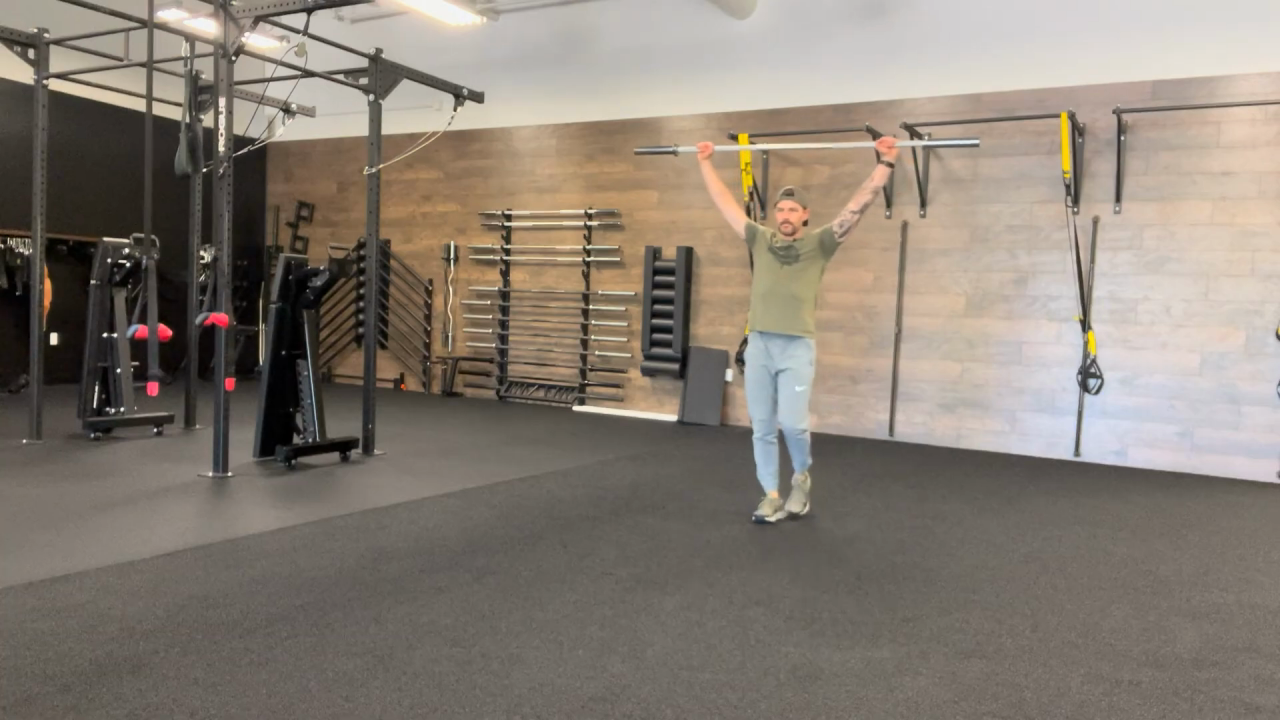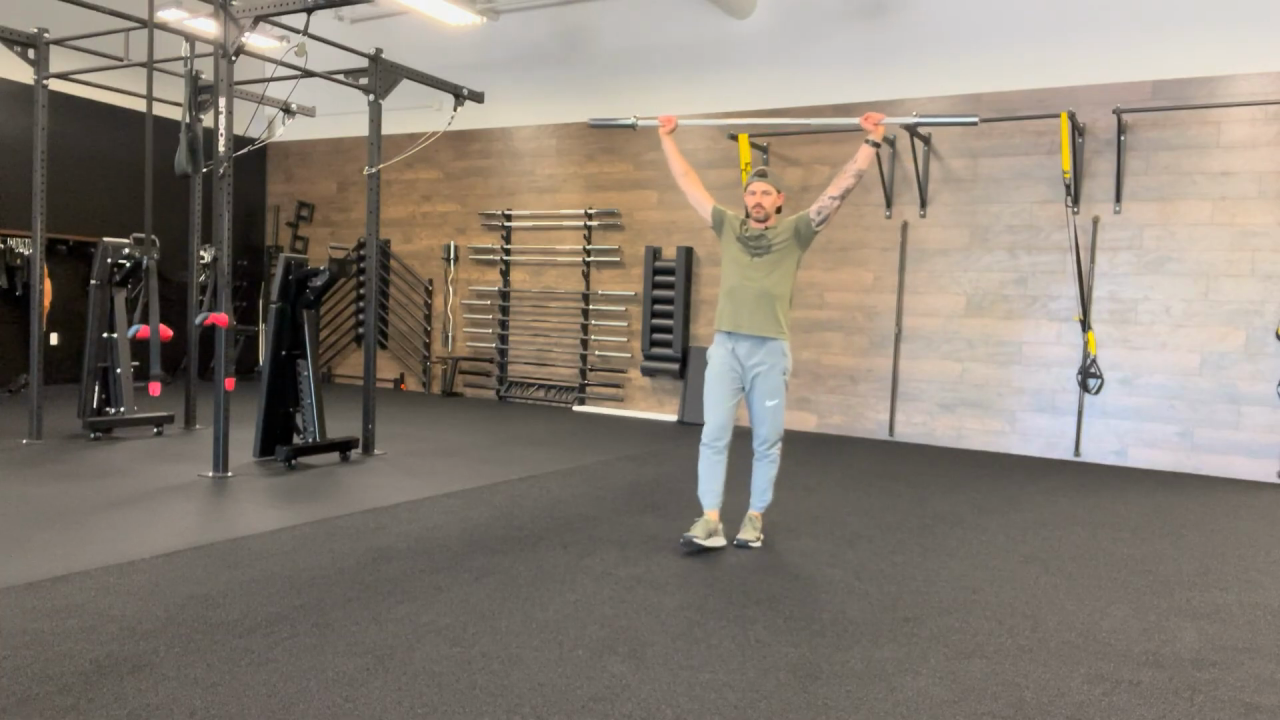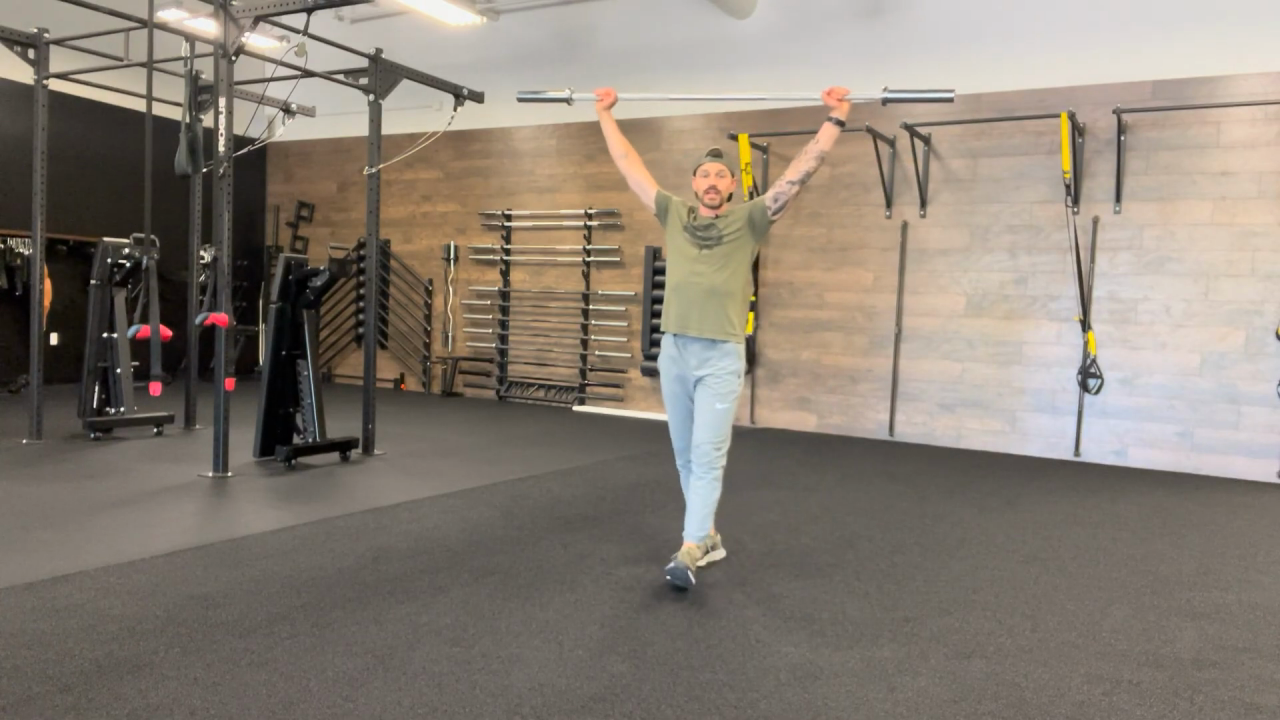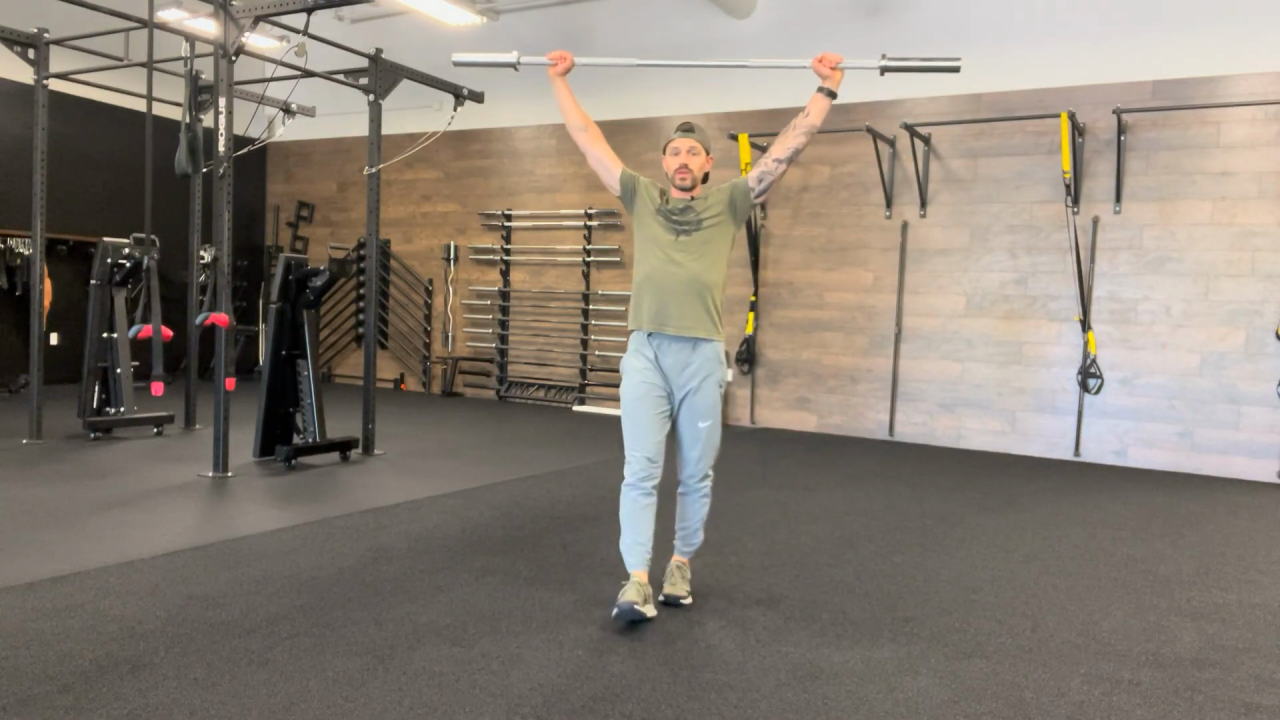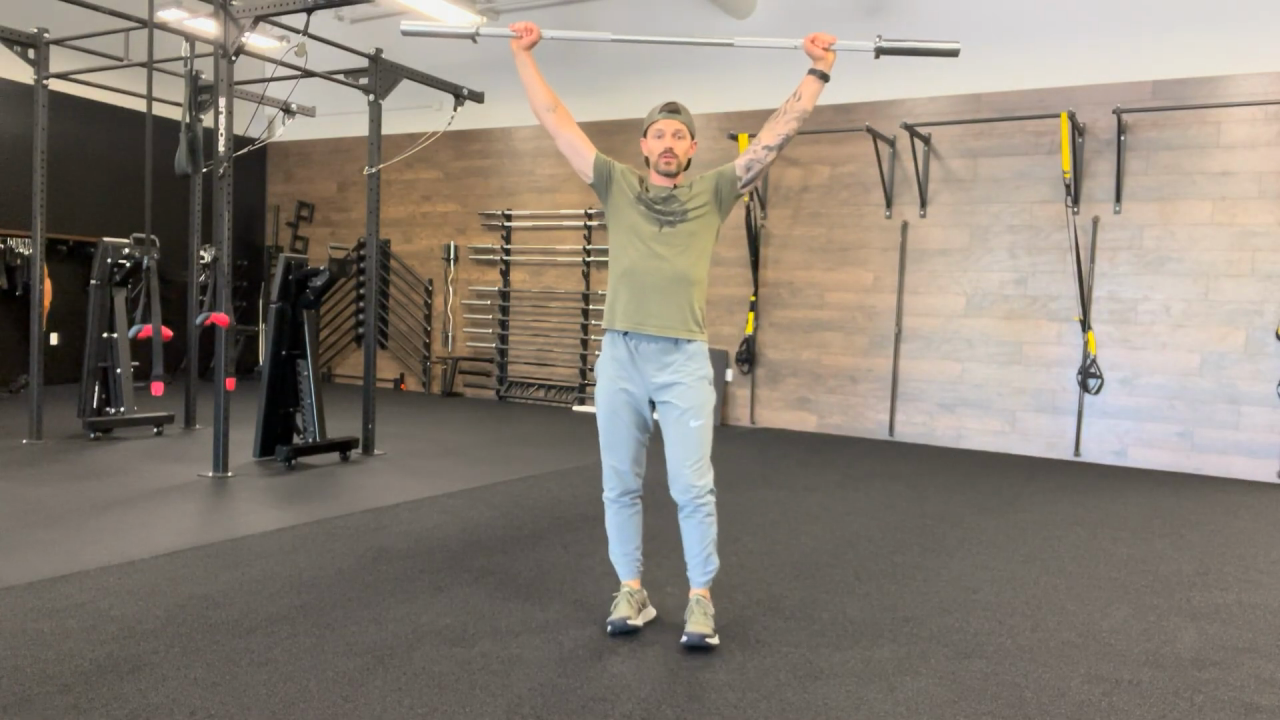
dt=1s
person 1, frame 1
left shoulder: (819, 243)
right shoulder: (760, 239)
left elbow: (860, 203)
right elbow: (724, 201)
left wrist: (886, 162)
right wrist: (706, 163)
left hip: (797, 346)
right hip: (759, 344)
left knee: (793, 424)
right knee: (762, 428)
left ankle: (801, 476)
right ankle: (771, 496)
person 1, frame 2
left shoulder: (795, 231)
right shoulder: (728, 226)
left elbow: (841, 188)
right elbow: (688, 182)
left wrist: (872, 141)
right wrist: (667, 137)
left hip: (769, 350)
right hip: (724, 346)
left knee: (766, 442)
right knee: (714, 434)
left ankle: (755, 516)
right ankle: (709, 521)
person 1, frame 3
left shoulder: (749, 220)
right shoulder: (673, 213)
left elbow: (800, 172)
right elbow: (629, 166)
left wrist: (835, 119)
right wrist: (605, 113)
left hip: (722, 354)
right hip: (674, 349)
left knee: (707, 455)
right knee: (686, 455)
left ankle: (689, 550)
right ankle: (707, 536)
person 1, frame 4
left shoulder: (729, 202)
right shoulder: (640, 196)
left elbow: (787, 148)
right elbow: (588, 140)
left wrist: (827, 88)
right wrist: (560, 80)
left hip: (701, 354)
right hip: (644, 351)
left knee: (696, 474)
right knee: (640, 470)
left ankle: (681, 564)
right ankle: (637, 581)
person 1, frame 5
left shoulder: (714, 192)
right shoulder: (617, 185)
left elbow: (776, 134)
right elbow: (556, 122)
left wrist: (818, 71)
right wrist: (524, 54)
left hip: (684, 357)
right hip: (620, 354)
left knee: (693, 486)
right knee: (621, 486)
left ankle: (700, 598)
right ankle: (631, 589)
